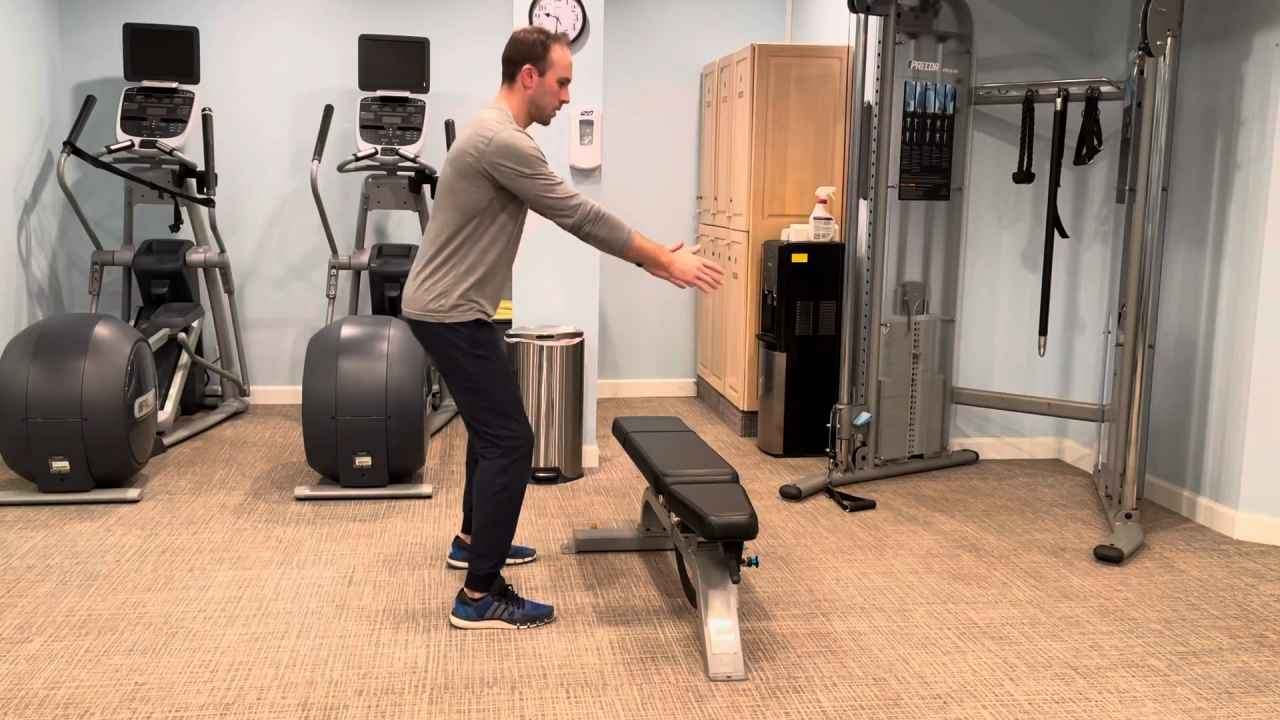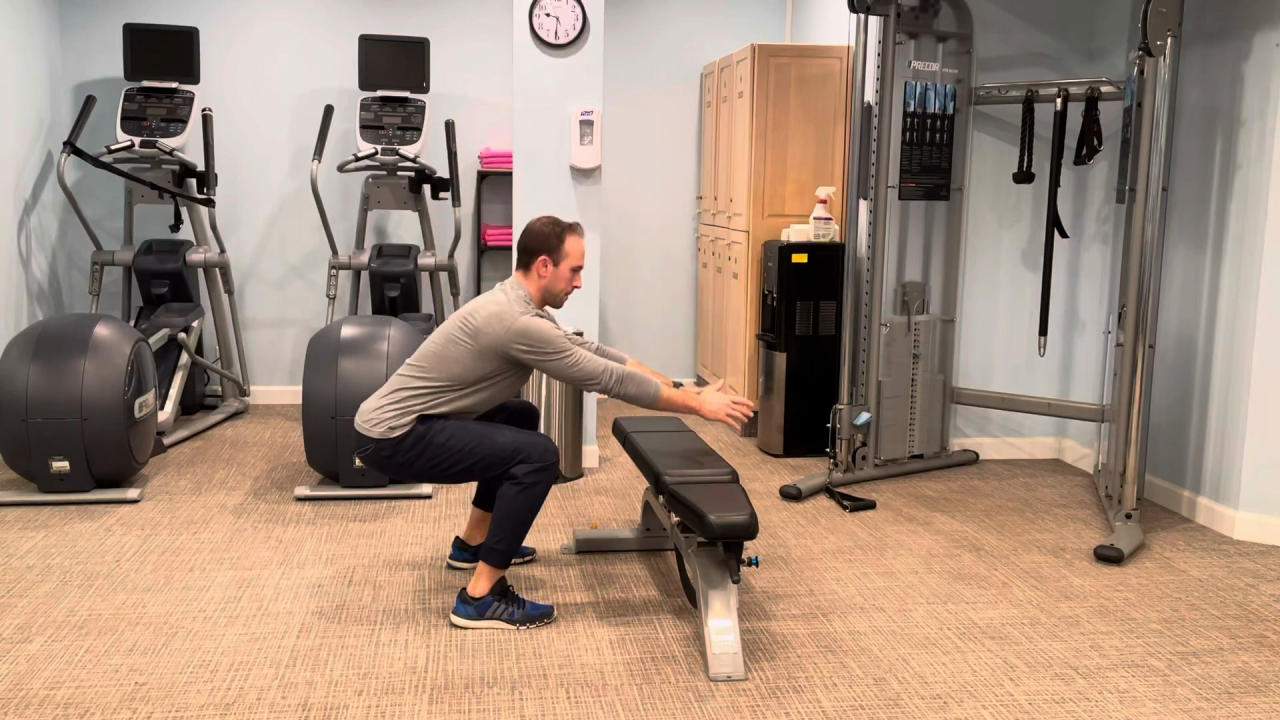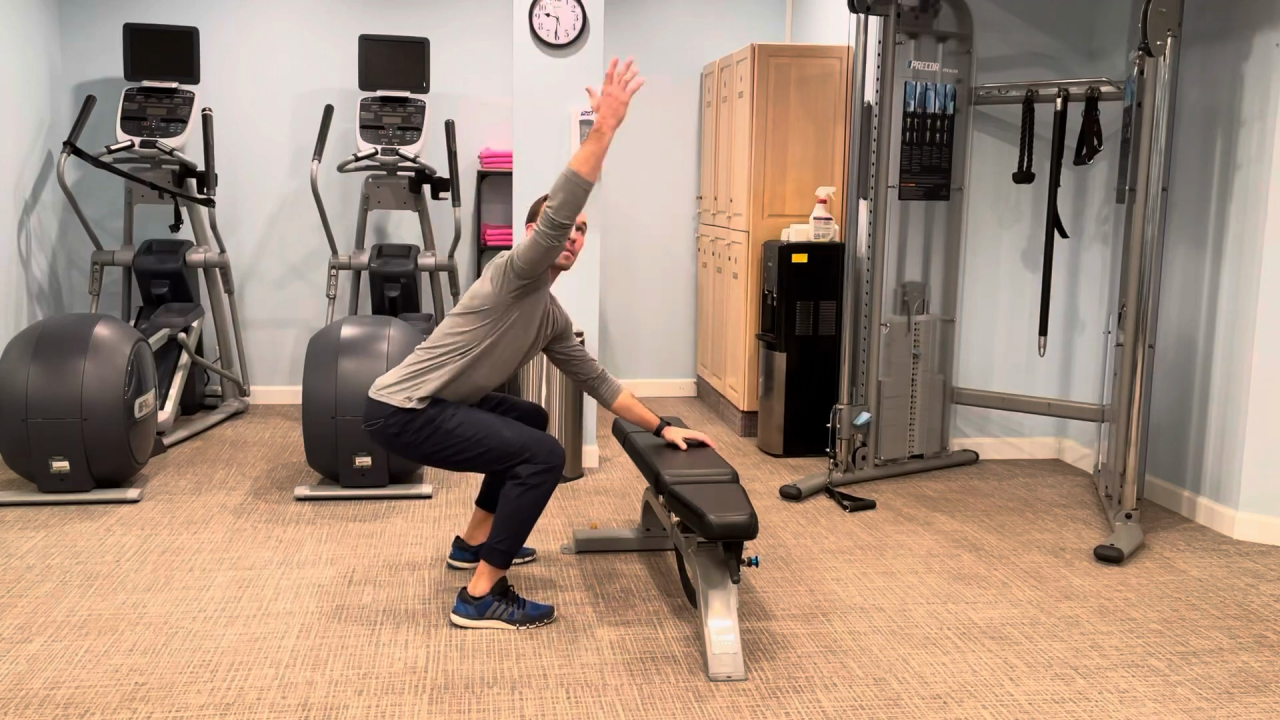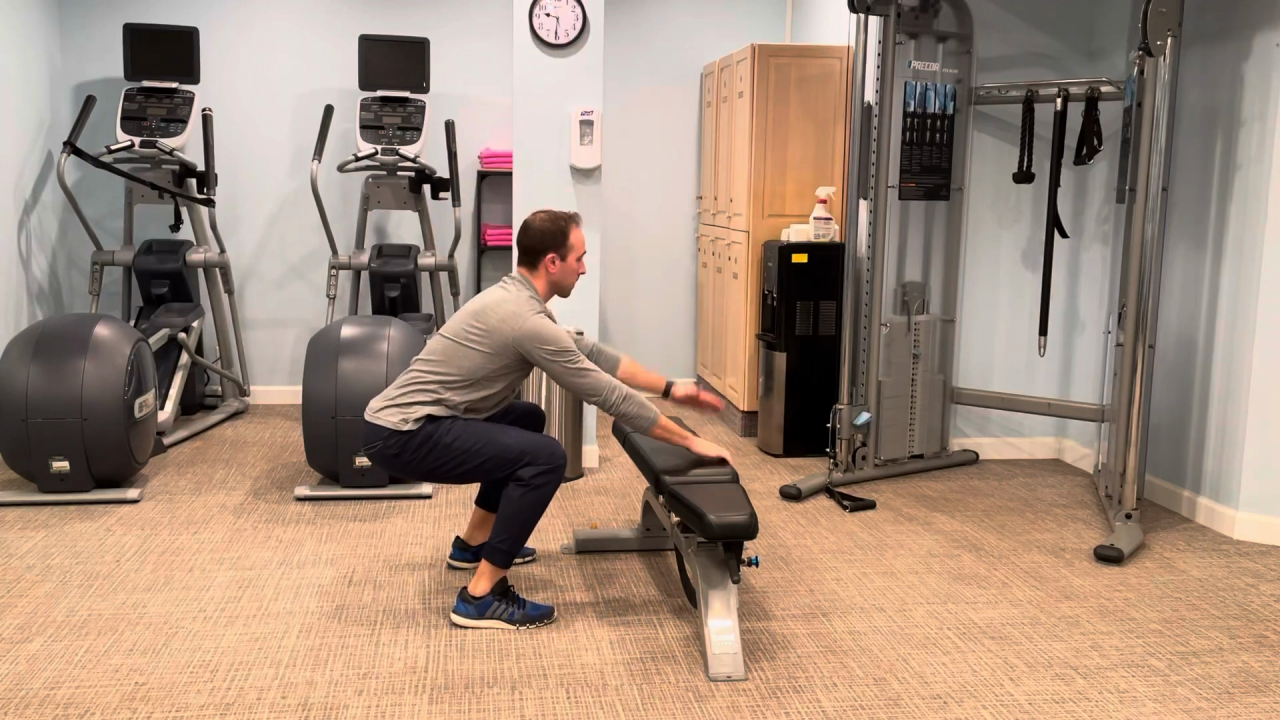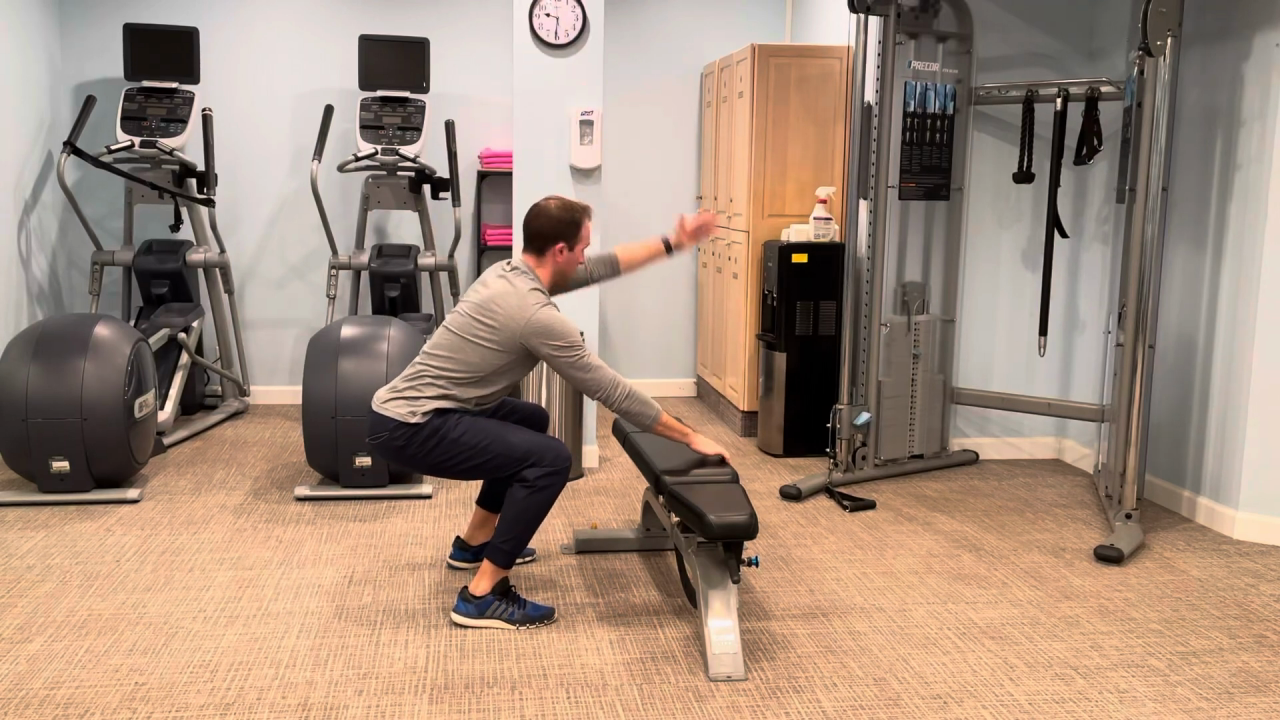
dt=1s
person 1, frame 1
left shoulder: (497, 133)
right shoulder: (502, 140)
left elbow: (573, 215)
right elbow: (580, 216)
left wrist: (655, 255)
right wrist: (667, 262)
left hip: (451, 306)
right hip: (453, 313)
left knee: (493, 427)
right knee: (509, 439)
left ankle: (473, 539)
right ankle: (479, 596)
person 1, frame 2
left shoulder: (518, 306)
right shoulder: (518, 324)
left elbow: (594, 354)
right elbow: (607, 380)
left wrist: (678, 387)
right wrist: (697, 404)
left hip: (402, 419)
right hip: (391, 436)
left knee: (520, 419)
right knee: (537, 455)
left ankle: (474, 542)
right ankle: (480, 597)
person 1, frame 3
left shoulder: (549, 316)
right shoulder: (511, 276)
left elbow: (596, 379)
right elbow: (556, 216)
left wrist: (662, 427)
right wrist: (603, 128)
left hip: (431, 405)
right hip: (400, 412)
left knee: (529, 425)
right knee: (542, 455)
left ankle: (474, 542)
right ankle: (481, 596)
person 1, frame 4
left shoulder: (516, 299)
right shoulder: (526, 321)
left elbow: (591, 354)
right elbow: (608, 395)
left wrist: (669, 388)
right wrist: (690, 441)
left hip: (407, 420)
right hip: (400, 435)
left knee: (526, 420)
right knee: (544, 457)
left ankle: (474, 542)
right ankle: (481, 597)
person 1, frame 5
left shoulder: (505, 275)
right shoulder: (537, 315)
left elbow: (594, 268)
right elbow: (612, 391)
left wrist: (669, 245)
right wrist: (690, 437)
left hip: (407, 412)
right hip: (406, 429)
left knee: (529, 422)
right knee: (549, 459)
left ankle: (475, 543)
right ankle: (481, 597)
